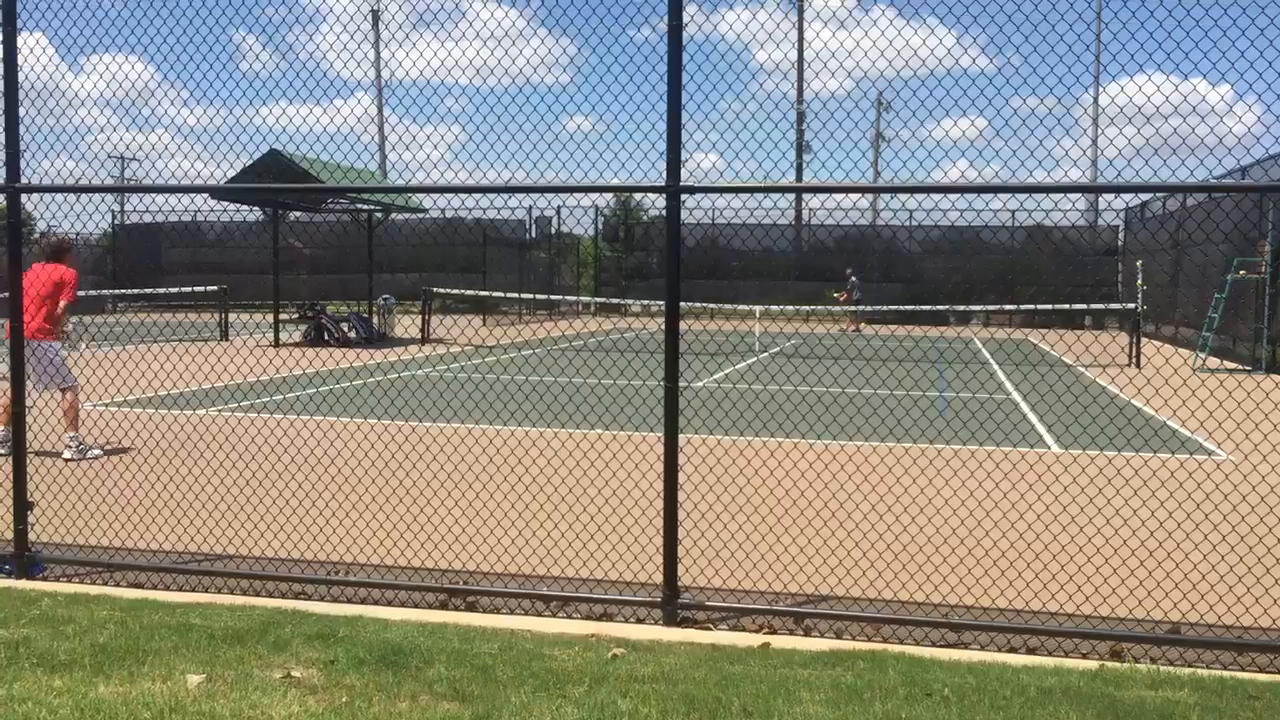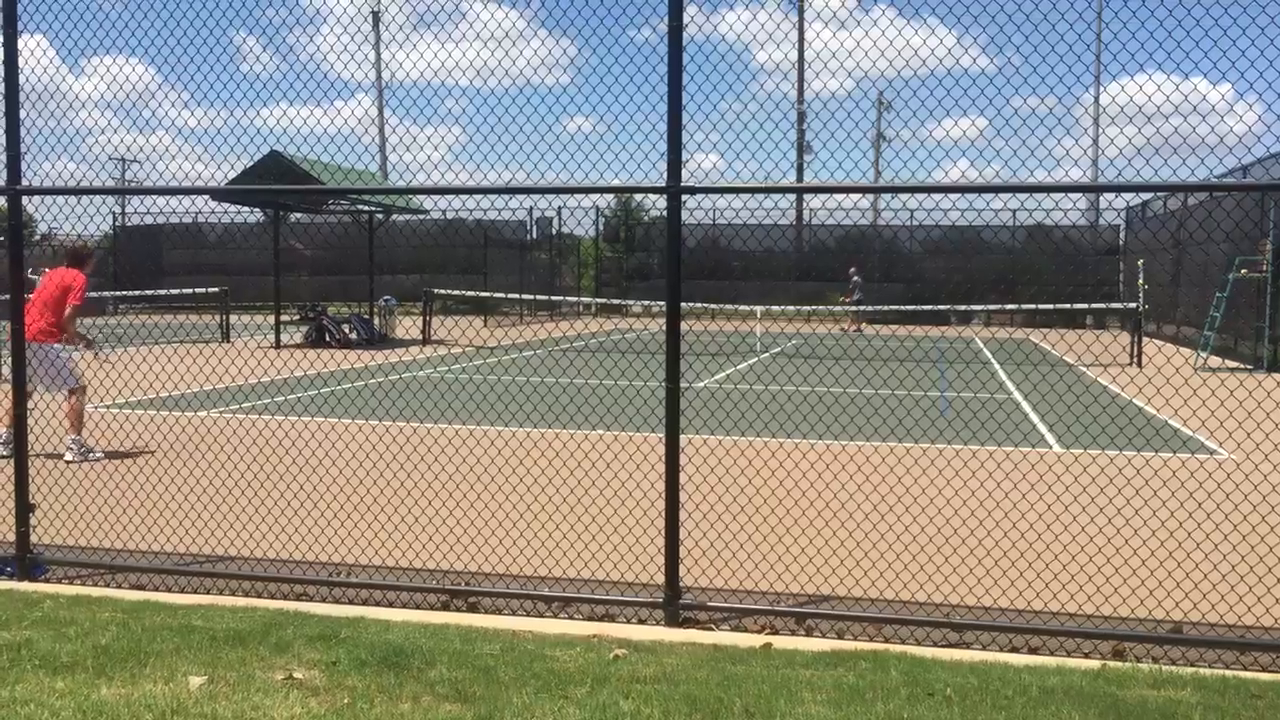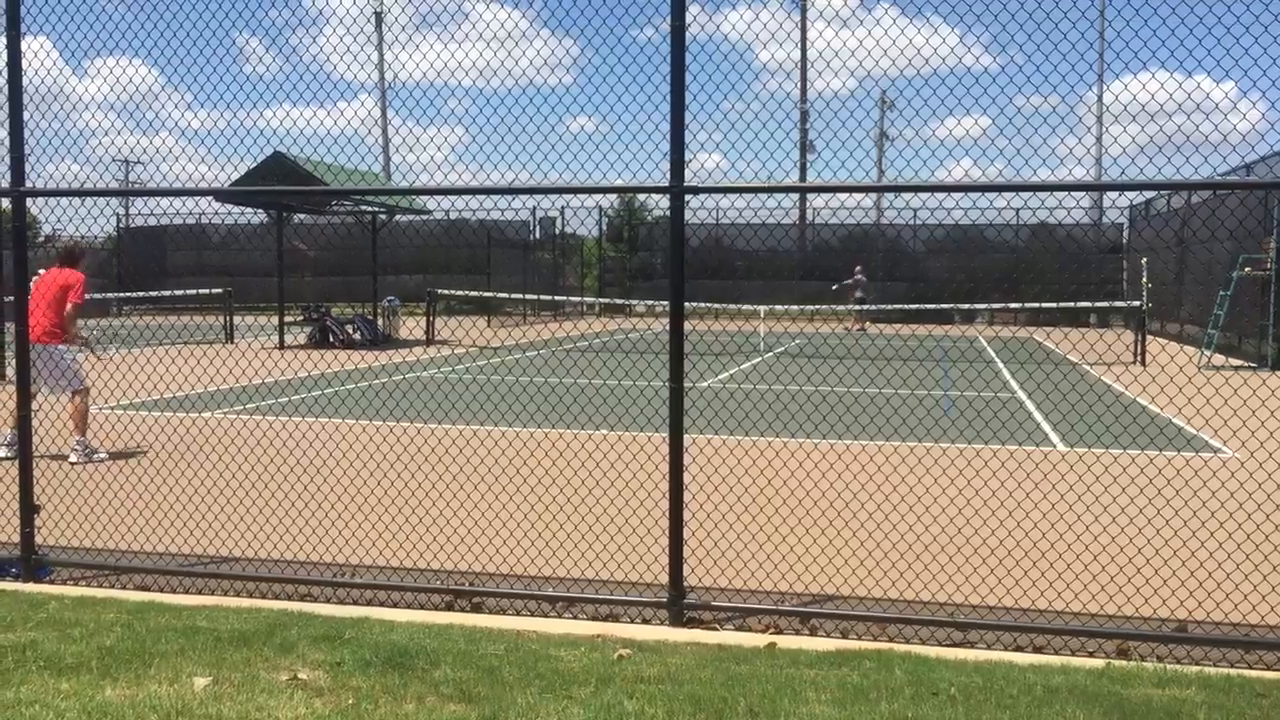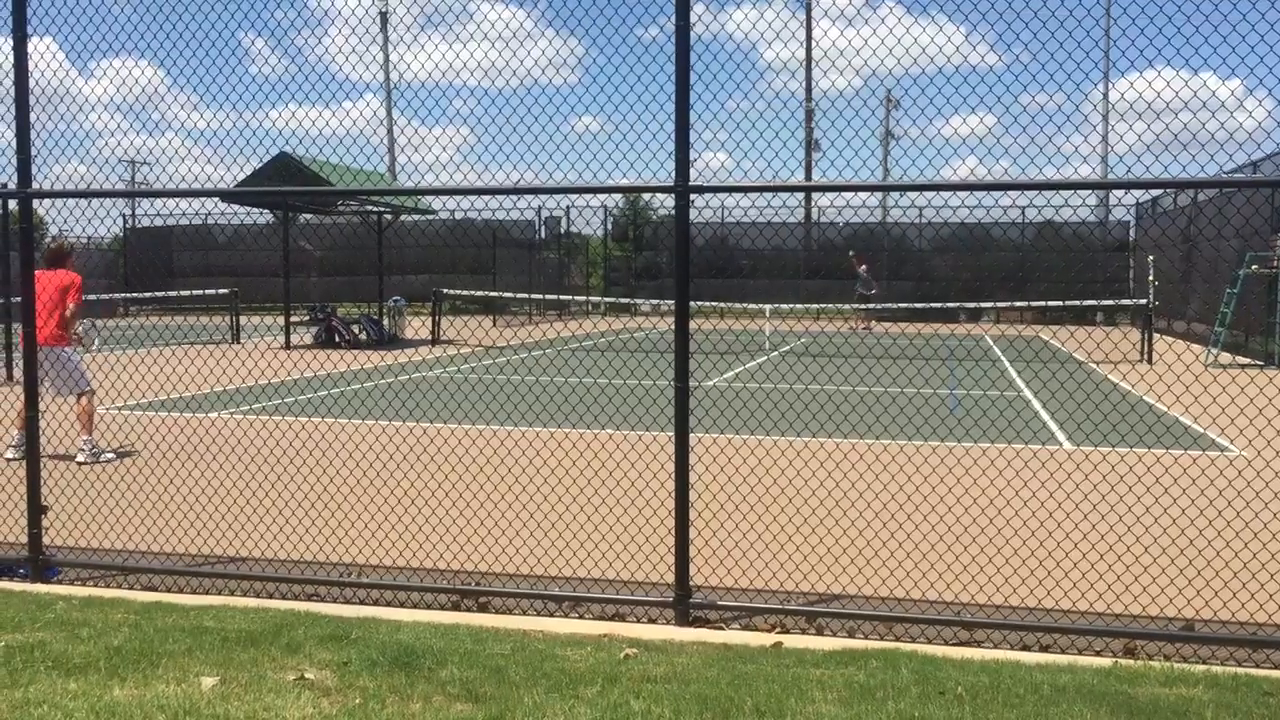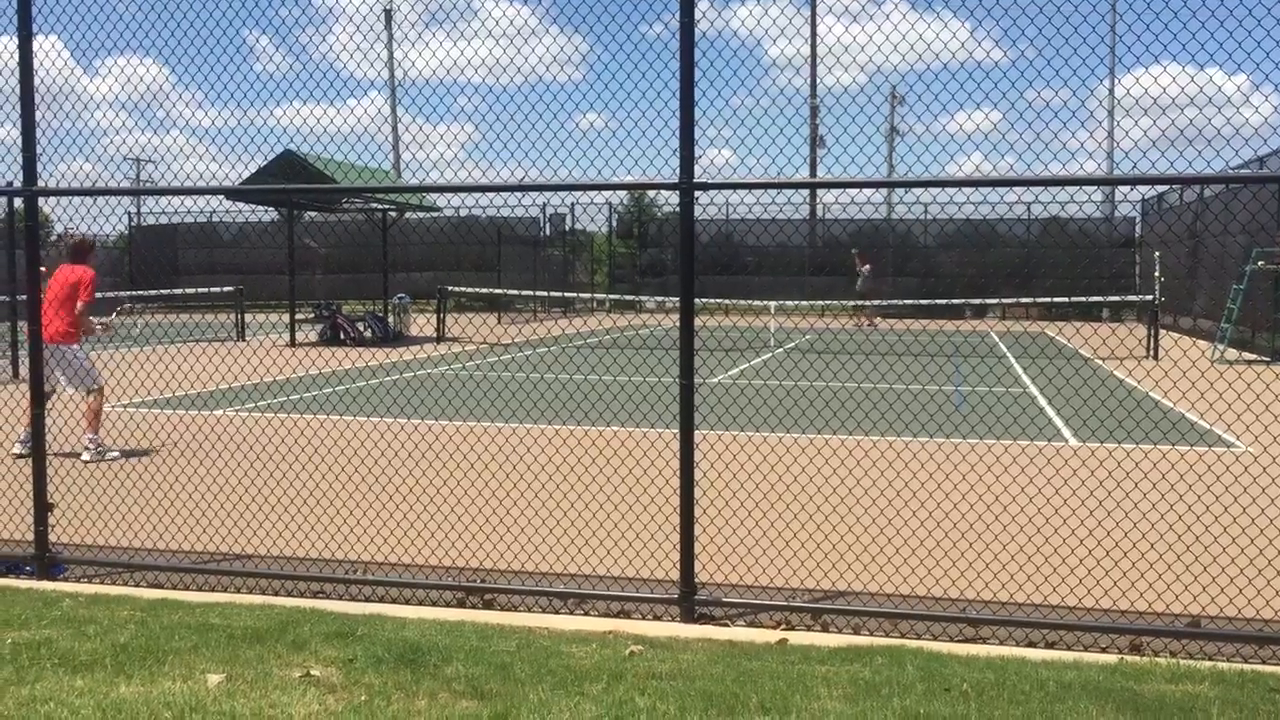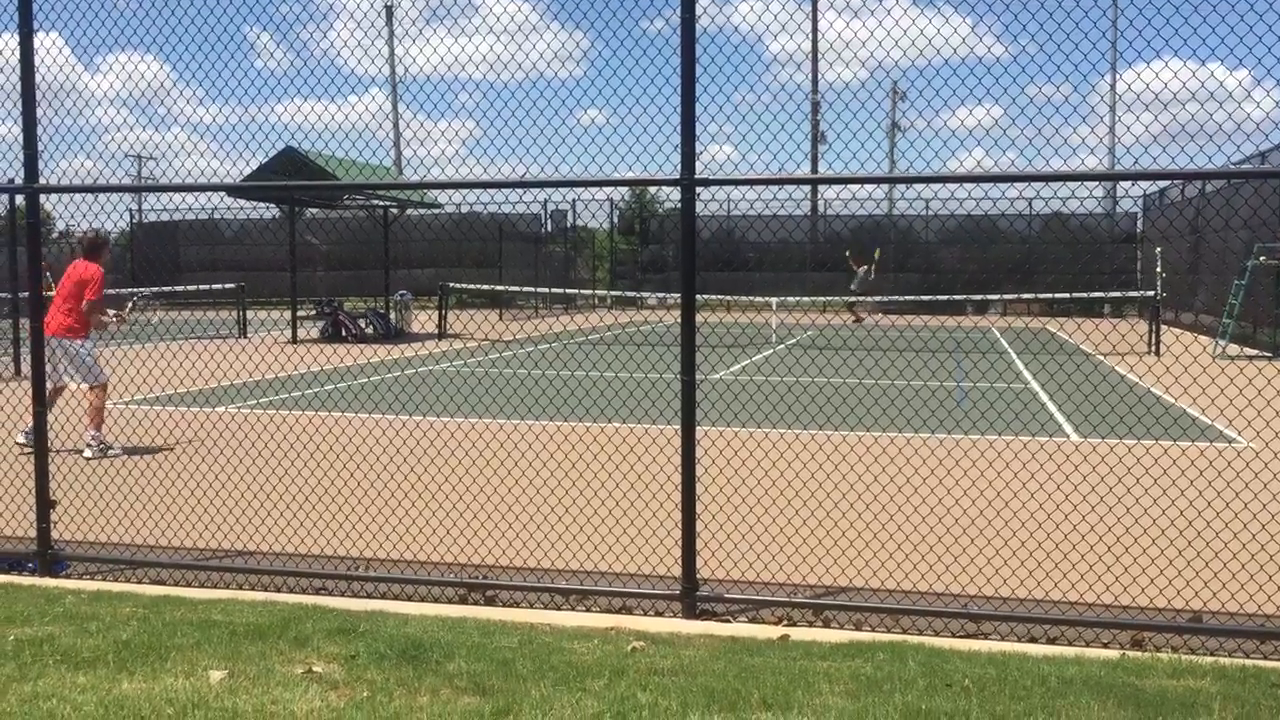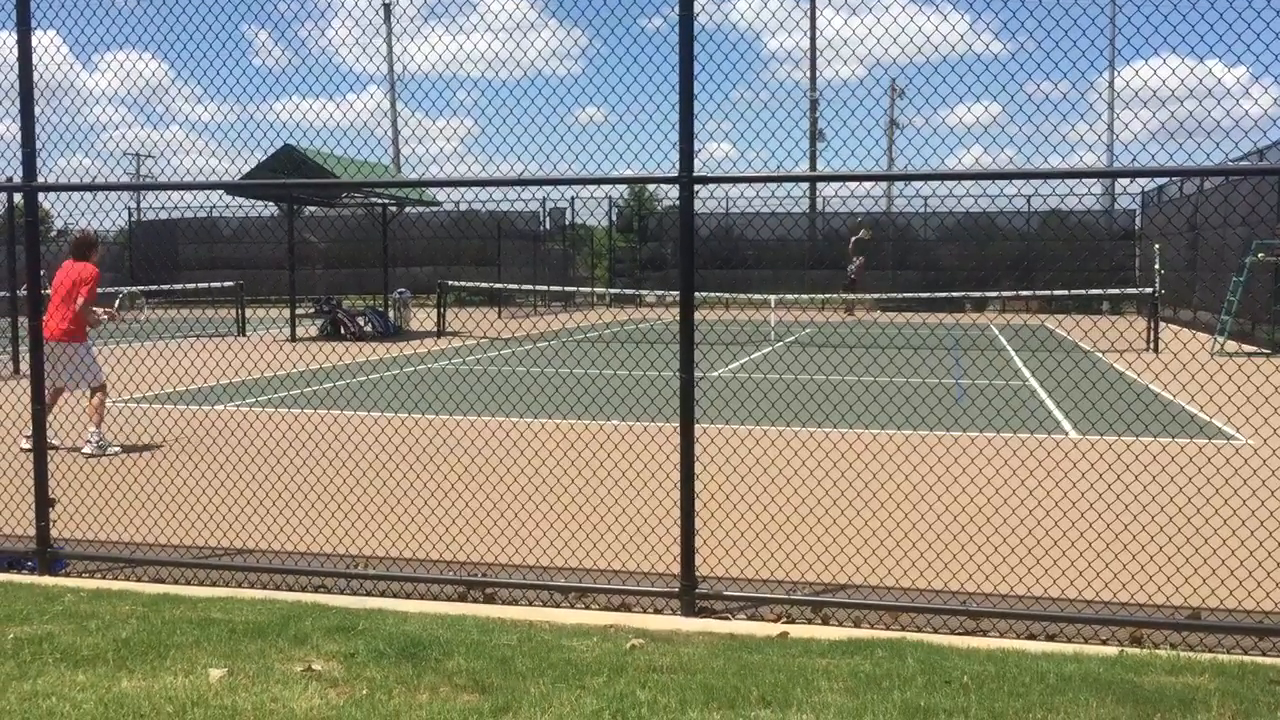
dt=0.3s
person 1, frame 1
left shoulder: (32, 269)
right shoulder: (68, 274)
left elbow: (28, 302)
right elbow: (61, 311)
right wrist: (57, 330)
right hip: (41, 337)
right knee: (69, 387)
right ankle: (73, 445)
person 1, frame 2
left shoulder: (53, 273)
right shoulder: (79, 278)
right elbow: (69, 315)
left wrist: (75, 335)
right wrist: (73, 336)
left hip: (23, 335)
right hip: (45, 340)
right knee: (76, 388)
right ankle: (75, 447)
person 1, frame 3
left shoulder: (44, 275)
right shoulder: (76, 277)
right elbow: (69, 313)
left wrist: (71, 335)
right wrist: (72, 336)
left hip: (26, 338)
right hip: (49, 342)
right knee: (79, 390)
right ankle: (80, 448)
person 1, frame 4
left shoulder: (36, 276)
right shoulder: (73, 278)
left elbow: (39, 310)
right elbow: (70, 314)
right wrist: (69, 334)
right hip: (54, 344)
right knee: (85, 391)
left ankle: (17, 444)
right ankle: (87, 448)
person 1, frame 5
left shoulder: (61, 270)
right shoulder: (87, 274)
right elbow: (80, 311)
left wrist: (89, 323)
right wrist: (89, 328)
left hip: (43, 337)
right hip: (64, 341)
left knee: (44, 390)
right knee: (95, 388)
left ankle: (24, 441)
right ankle: (92, 446)
person 1, frame 6
left shoulder: (77, 264)
right shoulder: (96, 271)
right elbow: (86, 309)
left wrist: (105, 314)
right wrist: (100, 322)
left hip: (50, 331)
right hip: (70, 336)
left knee: (55, 386)
right knee: (98, 384)
left ankle: (30, 432)
right ankle: (95, 443)
person 1, frame 7
left shoulder: (66, 266)
right shoulder: (90, 271)
right elbow: (80, 308)
left wrist: (96, 312)
right wrist: (94, 319)
left hip: (48, 335)
right hip: (70, 339)
left knee: (55, 387)
right knee: (98, 386)
left ankle: (33, 435)
right ankle: (94, 440)
